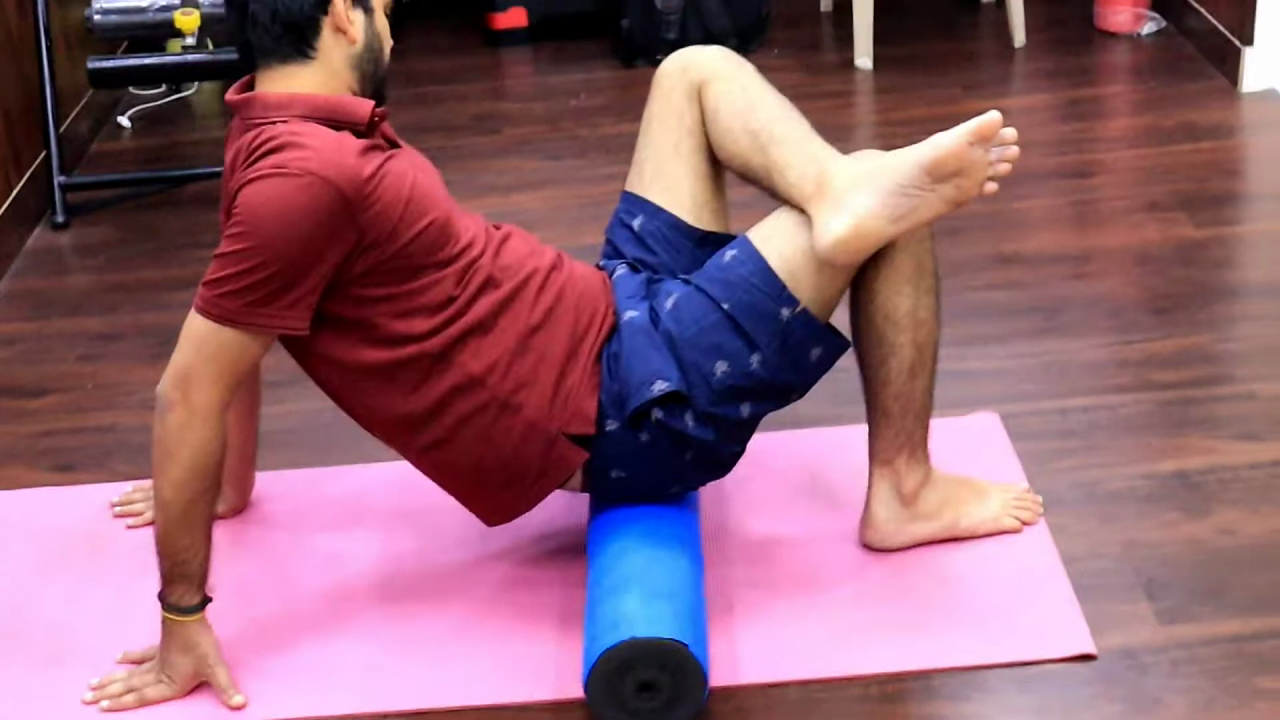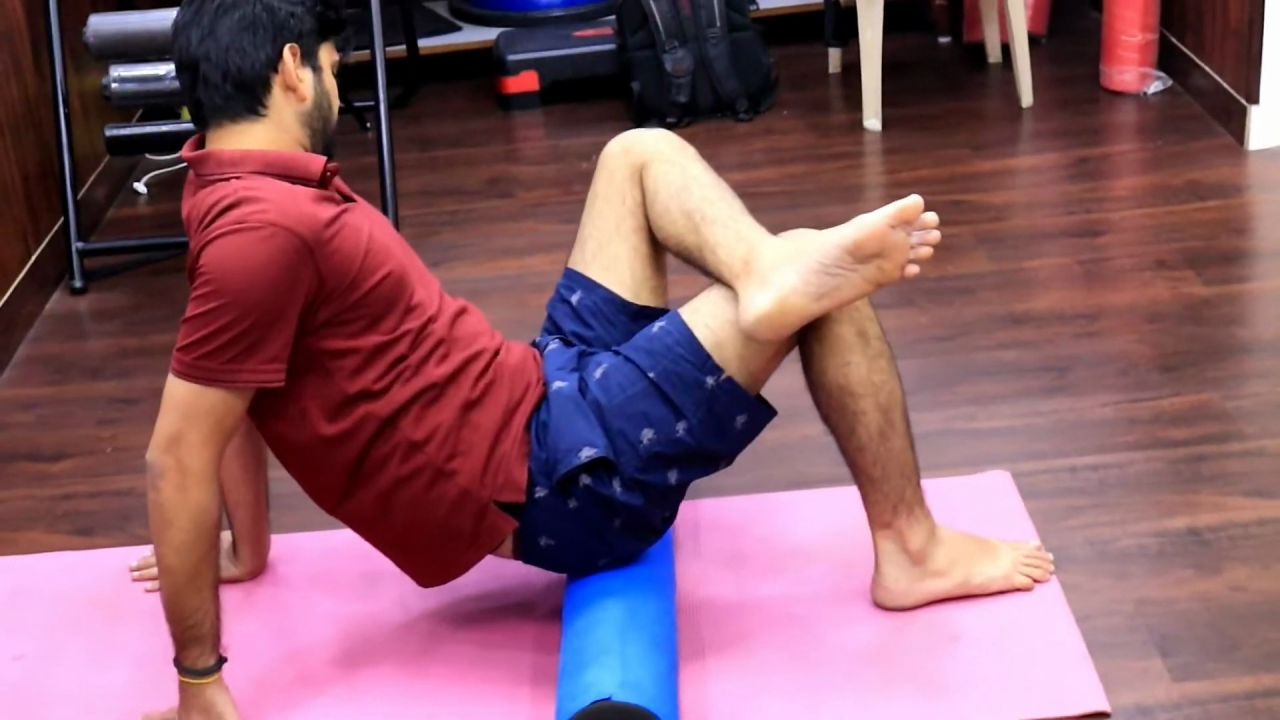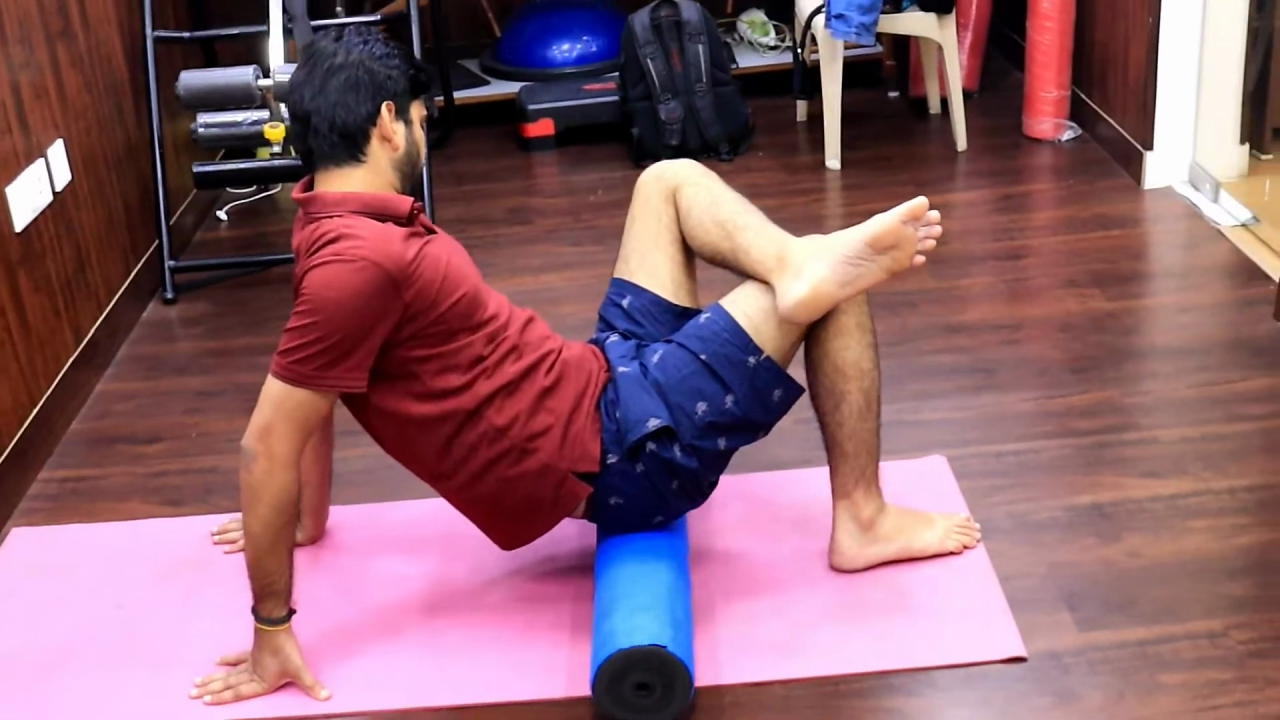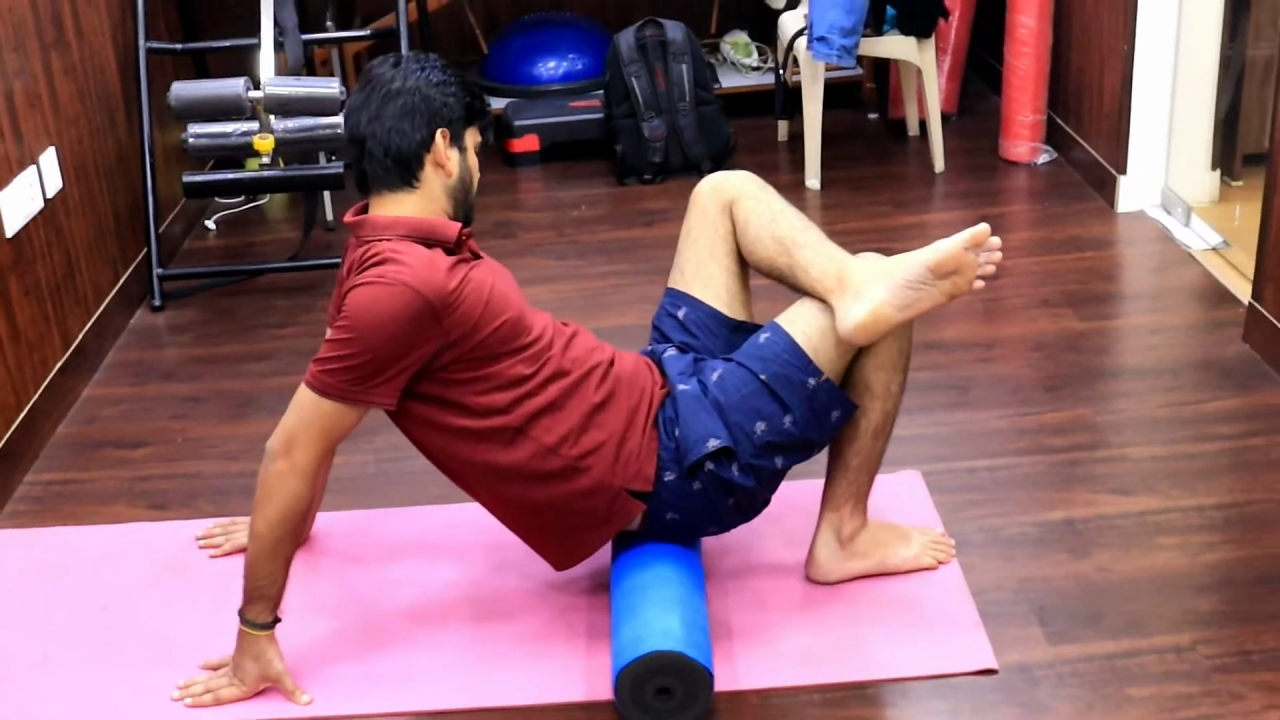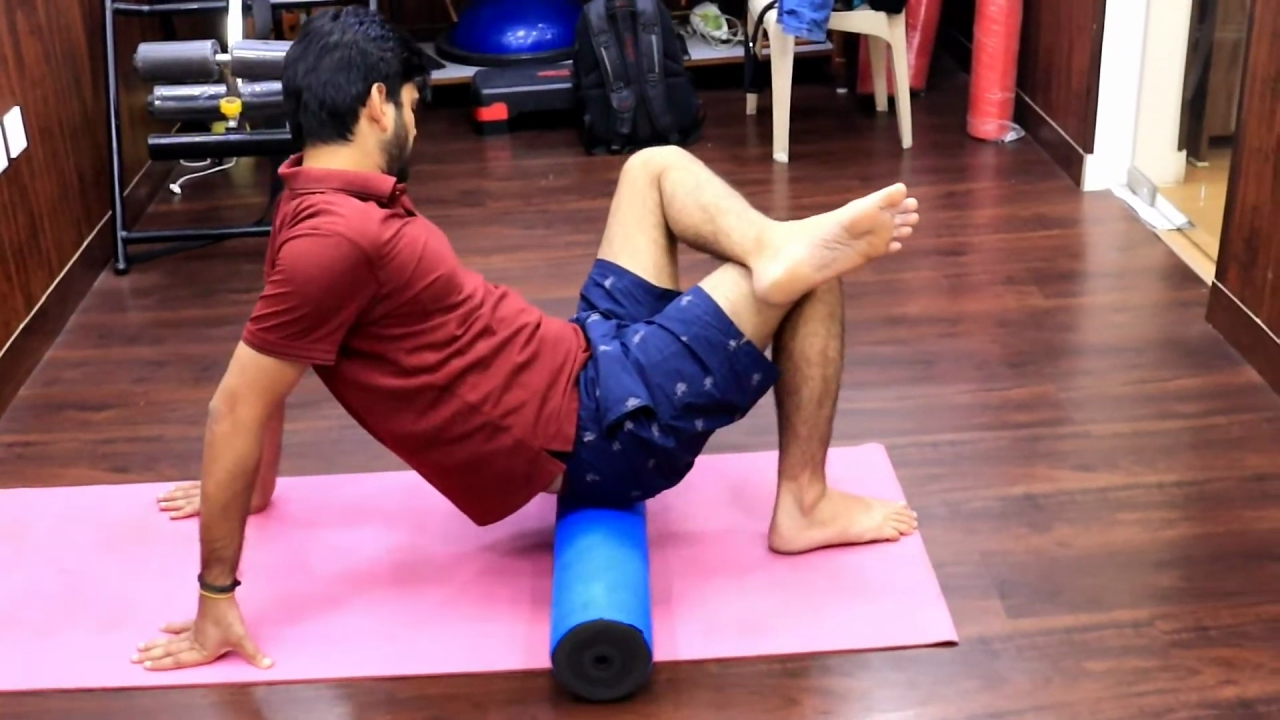
dt=0.7s
person 1, frame 1
left shoulder: (287, 128)
right shoulder: (306, 173)
left elbow: (234, 339)
right elbow: (190, 394)
left wrist: (231, 490)
right wrist: (182, 626)
left hip: (614, 311)
right hip: (627, 406)
right knee: (886, 197)
left ankle: (843, 199)
right ankle: (907, 491)
person 1, frame 2
left shoulder: (244, 192)
right shoulder: (268, 227)
left elbow: (243, 404)
right elbow: (178, 458)
left wrist: (250, 549)
left hip: (550, 392)
right hip: (557, 475)
left knee: (641, 156)
right knee: (823, 283)
left ankle: (766, 274)
right ankle: (913, 548)
person 1, frame 3
left shoulder: (341, 224)
right shoulder: (361, 259)
left elbow: (309, 395)
right elbow: (267, 445)
left wrist: (310, 519)
right wrist: (272, 629)
left hip: (607, 379)
right hip: (624, 447)
left knee: (672, 179)
right knee: (833, 287)
left ankle: (801, 266)
right ankle: (863, 518)
person 1, frame 4
left shoulder: (389, 246)
right shoulder: (405, 285)
left elbow: (328, 374)
right elbow: (292, 448)
right wrist: (256, 636)
left hip: (660, 392)
right hip: (678, 458)
left knee: (728, 191)
right knee: (882, 307)
left ankle: (856, 284)
right ankle: (846, 533)
person 1, frame 5
left shoulder: (324, 202)
right shoulder: (338, 236)
left elbow: (259, 376)
right elbow: (235, 408)
left wrist: (256, 486)
right wrist: (217, 599)
left hip: (588, 359)
right hip: (600, 426)
left knee: (658, 167)
right knee: (813, 273)
left ankle: (776, 247)
right ankle: (805, 503)
